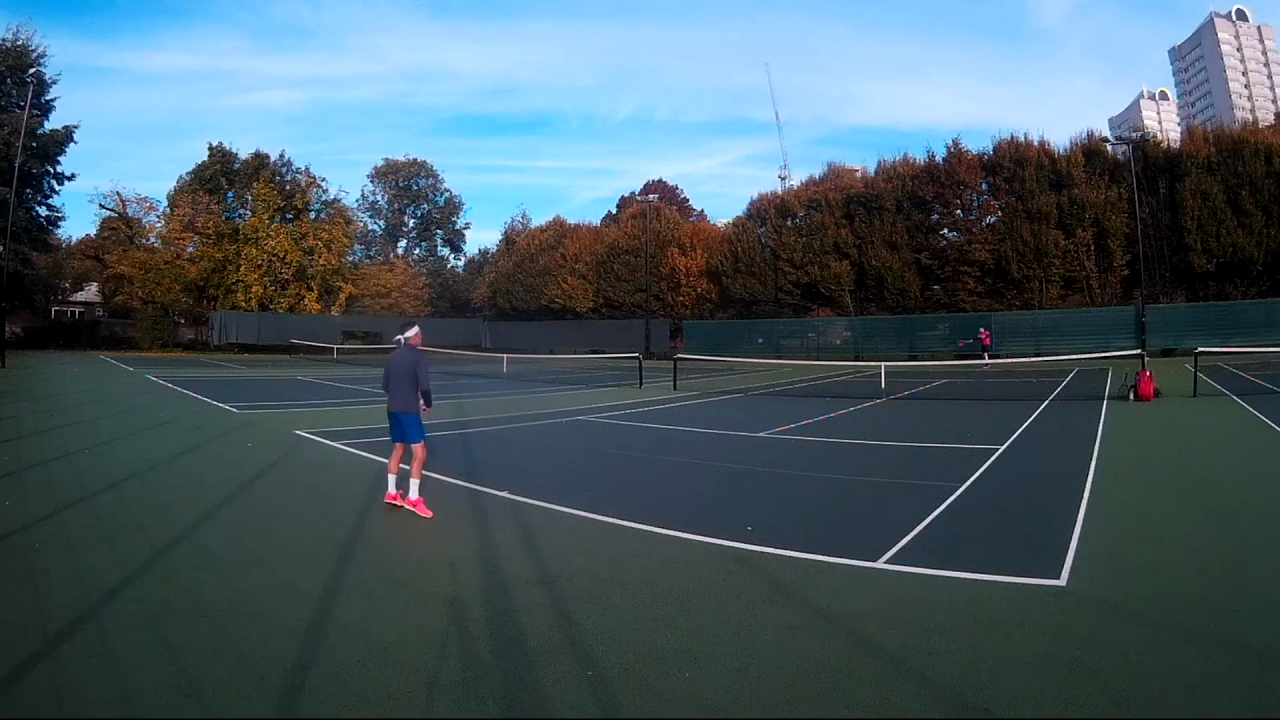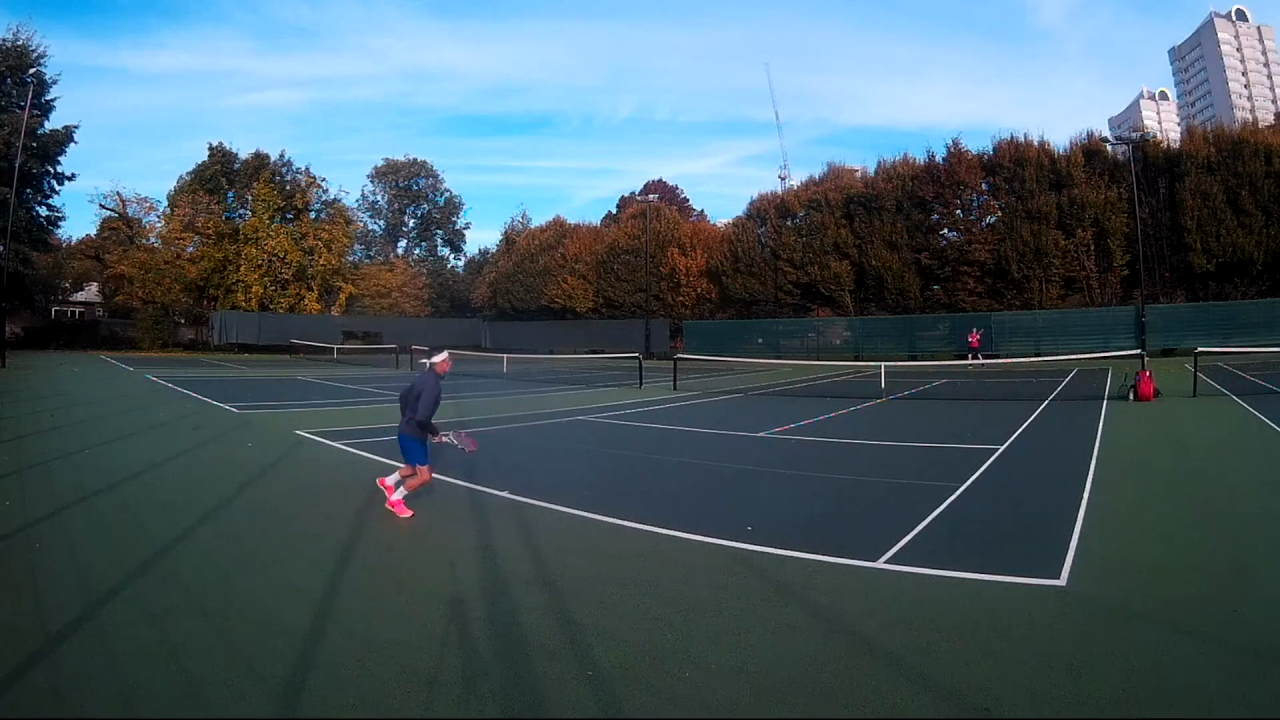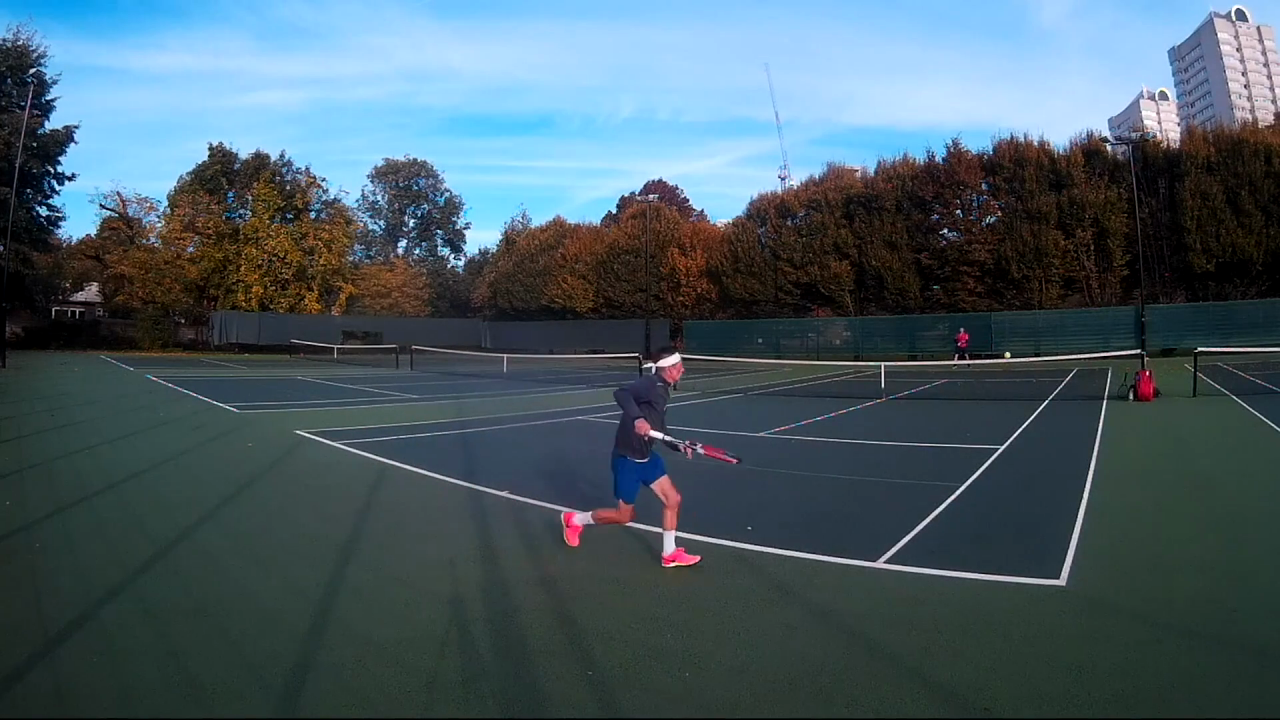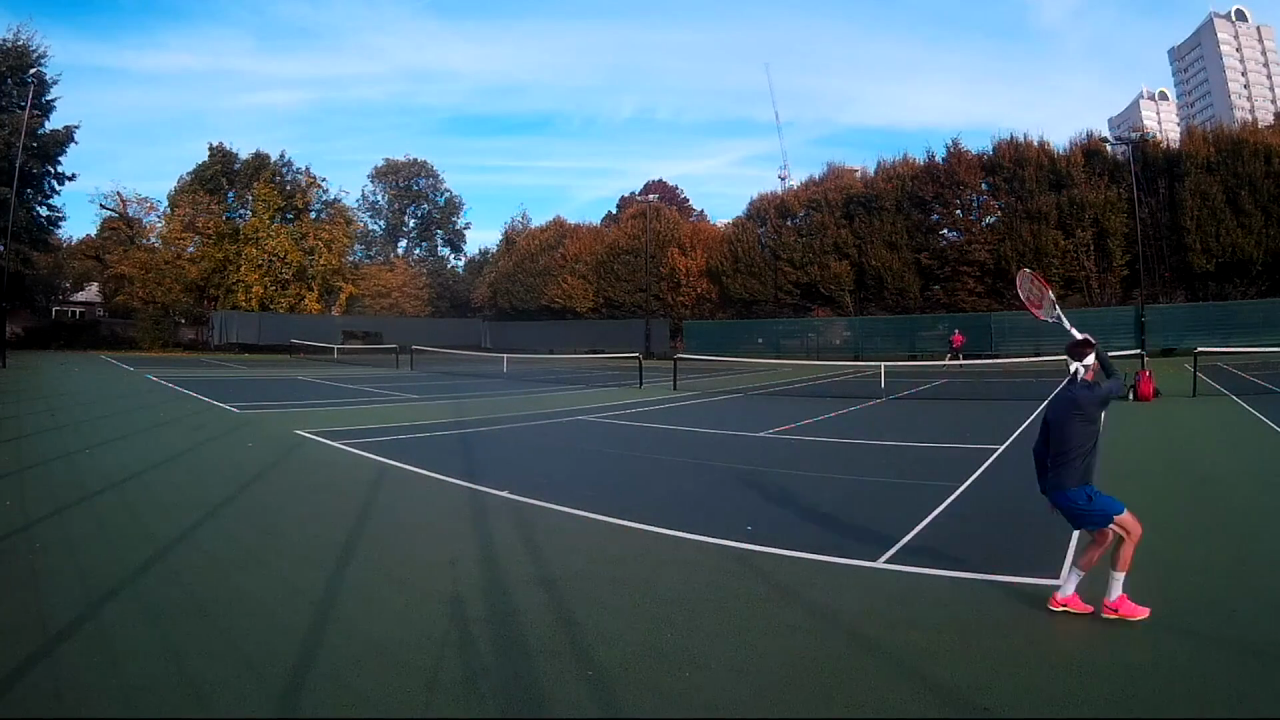
dt=0.7s
person 1, frame 1
left shoulder: (393, 356)
right shoulder: (418, 355)
left elbow: (385, 385)
right elbow: (424, 386)
right wrist: (427, 403)
left hip: (393, 410)
right hip: (408, 412)
left knee: (398, 450)
right knee: (419, 454)
left ankle: (392, 493)
right ankle: (414, 499)
person 1, frame 2
left shoulder: (426, 377)
right shoulder: (430, 384)
left elbow: (404, 394)
right elbow: (422, 417)
right wrist: (434, 432)
left hip: (416, 432)
right hip: (411, 435)
left knee: (414, 468)
right knee: (425, 476)
left ankle: (387, 482)
right ankle: (396, 500)
person 1, frame 3
left shoulder: (663, 390)
right shoulder: (652, 385)
right elbow: (622, 393)
left wrist: (677, 446)
right wrist: (637, 418)
left hip: (646, 456)
right hip: (627, 458)
left knee: (673, 500)
right knee: (623, 515)
left ankle: (670, 553)
right ankle: (574, 519)
person 1, frame 4
left shoulder: (1056, 401)
right shoulder: (1093, 395)
left elbow: (1040, 451)
right elbow: (1117, 381)
left wrist: (1047, 489)
right wrist: (1094, 348)
left hip: (1057, 488)
right hip: (1075, 490)
left knee: (1103, 538)
right knee: (1133, 530)
left ankle: (1064, 596)
right ankle: (1114, 601)
